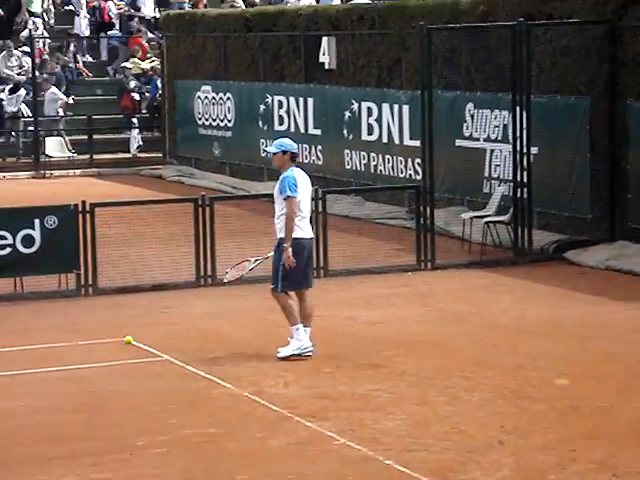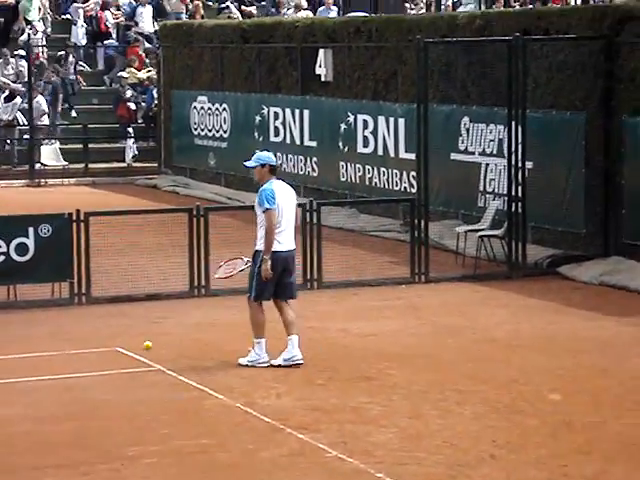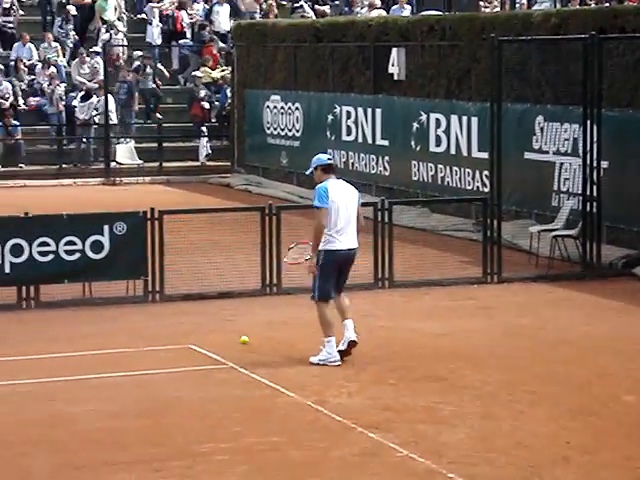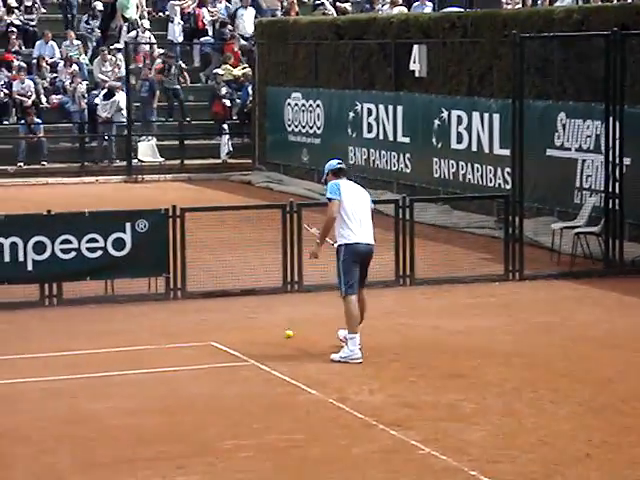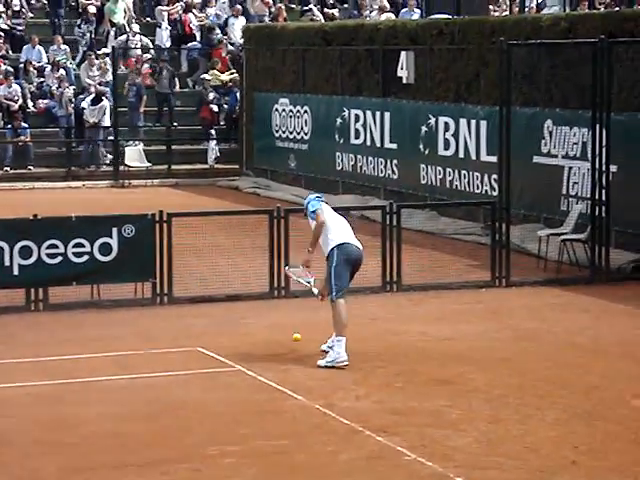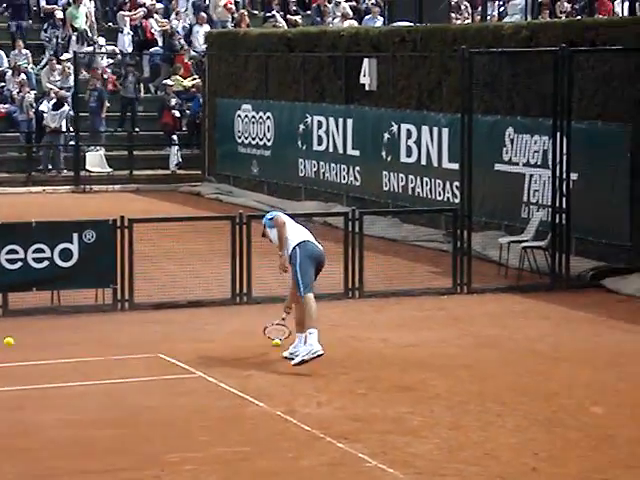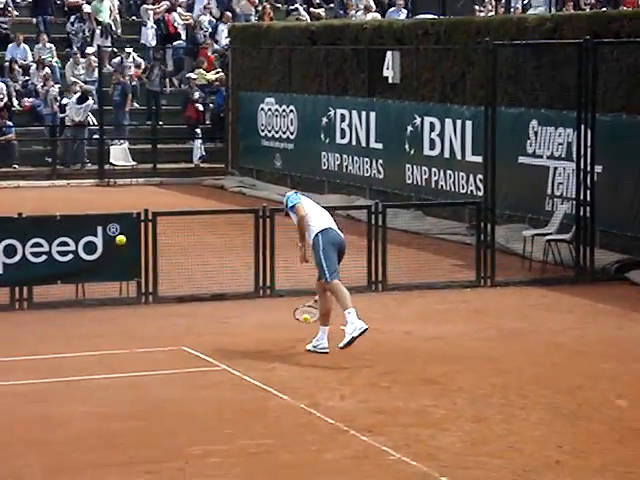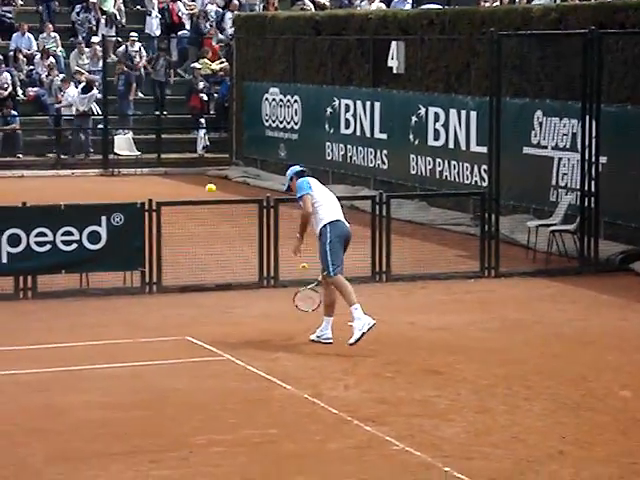
dt=0.2s
person 1, frame 1
left shoulder: (287, 178)
right shoulder: (302, 176)
left elbow: (291, 213)
left wrist: (286, 246)
left hip: (292, 241)
right hip: (306, 239)
left knee: (280, 291)
right knee: (301, 291)
left ankle: (300, 339)
right ankle: (304, 341)
person 1, frame 2
left shoulder: (266, 190)
right shoulder: (289, 190)
left elbow: (270, 225)
left wrist: (265, 258)
left hip: (271, 252)
right hip: (289, 251)
left knee: (255, 301)
right knee: (284, 302)
left ankle: (259, 354)
right ankle: (293, 351)
person 1, frame 3
left shoulder: (323, 188)
right shoulder: (352, 189)
left elbow: (320, 224)
right elbow: (359, 222)
left wrist: (313, 254)
left hip: (330, 250)
right hip: (351, 247)
left knee: (322, 299)
right knee: (337, 293)
left ankle: (330, 352)
right ankle: (349, 334)
person 1, frame 4
left shoulder: (335, 185)
right shoulder: (363, 190)
left elbow: (332, 215)
left wrist: (319, 242)
left hip: (350, 244)
right hip: (368, 244)
left knee: (349, 295)
right knee: (357, 290)
left ankle: (352, 349)
right ankle: (353, 334)
person 1, frame 5
left shoulder: (314, 206)
left elbow: (321, 221)
right elbow: (330, 262)
left wrist: (310, 251)
right wrist: (324, 286)
left hip: (340, 249)
right hip: (356, 250)
left knee: (338, 299)
right knee: (337, 295)
left ankle: (339, 351)
right ankle: (336, 341)
person 1, frame 6
left shoulder: (272, 217)
left elbow: (281, 222)
right elbow: (297, 276)
left wrist: (282, 254)
right wrist: (289, 300)
left hip: (302, 250)
right hip: (317, 252)
left knee: (306, 296)
right knee: (299, 296)
left ankle: (312, 344)
right ankle: (298, 346)
person 1, frame 7
left shoulder: (294, 198)
left elbow: (301, 216)
left wrist: (302, 245)
left hip: (324, 238)
right hip: (337, 239)
left knee: (331, 282)
right knee: (321, 287)
left ankle: (354, 323)
right ankle: (321, 340)
person 1, frame 8
left shoulder: (303, 182)
right shoulder: (321, 188)
left elbow: (308, 210)
left wrist: (300, 237)
left hip: (331, 229)
right hip: (340, 228)
left knee: (334, 276)
right knee: (327, 279)
left ankle: (360, 319)
right ankle: (325, 331)
